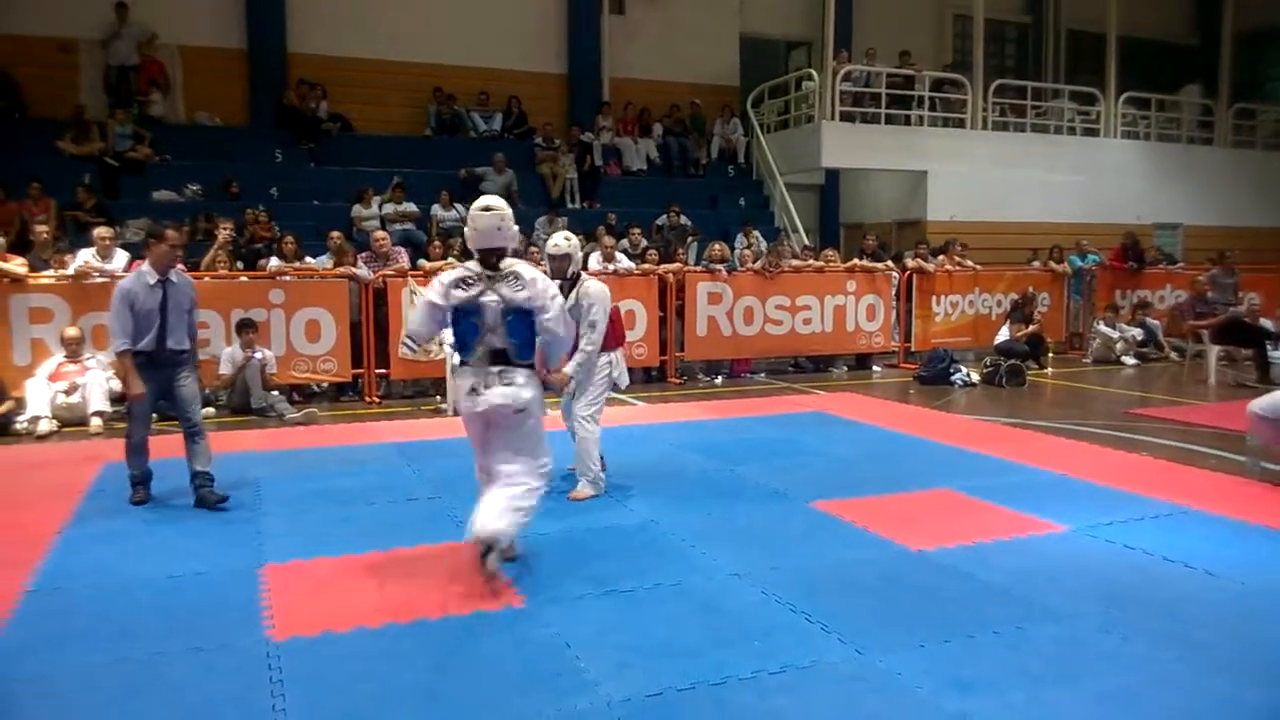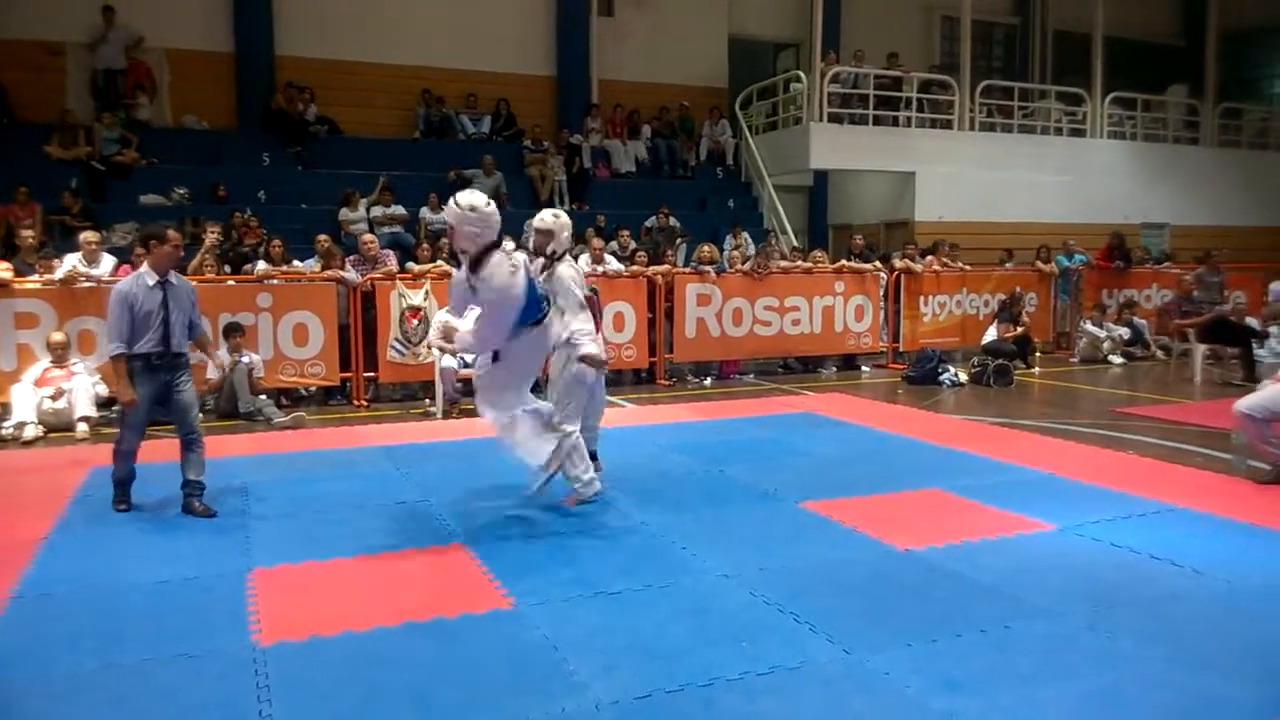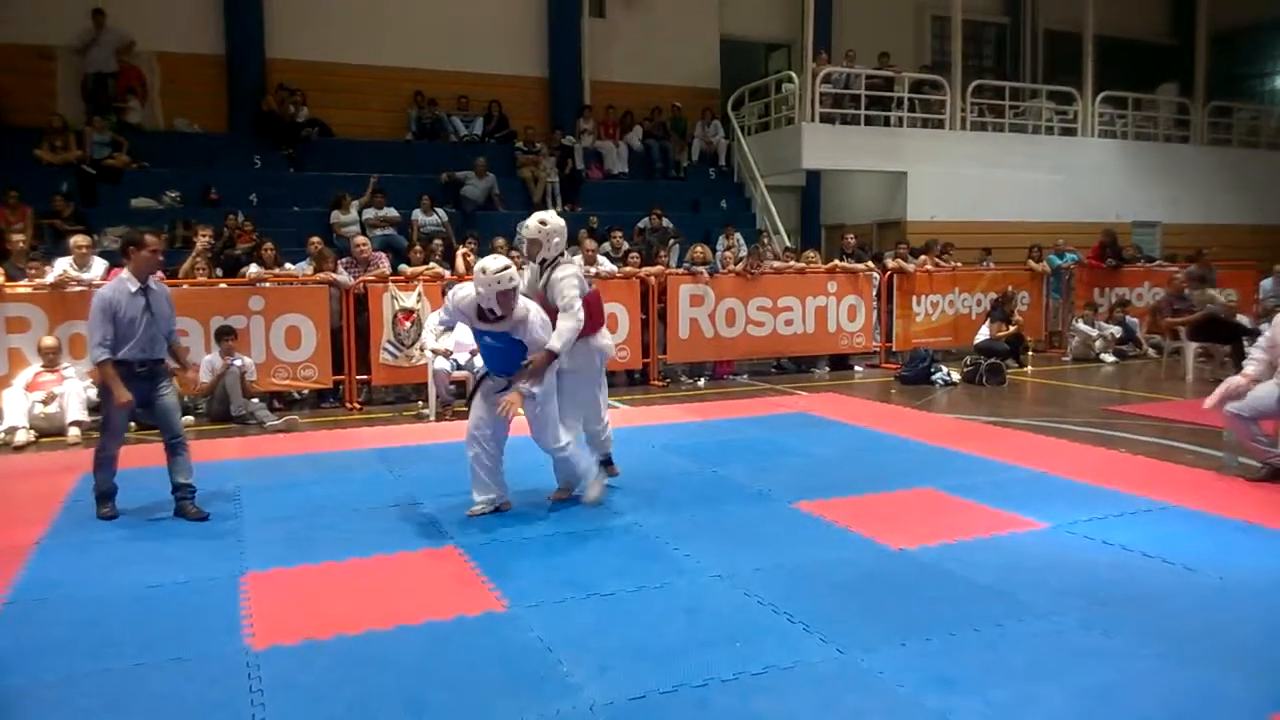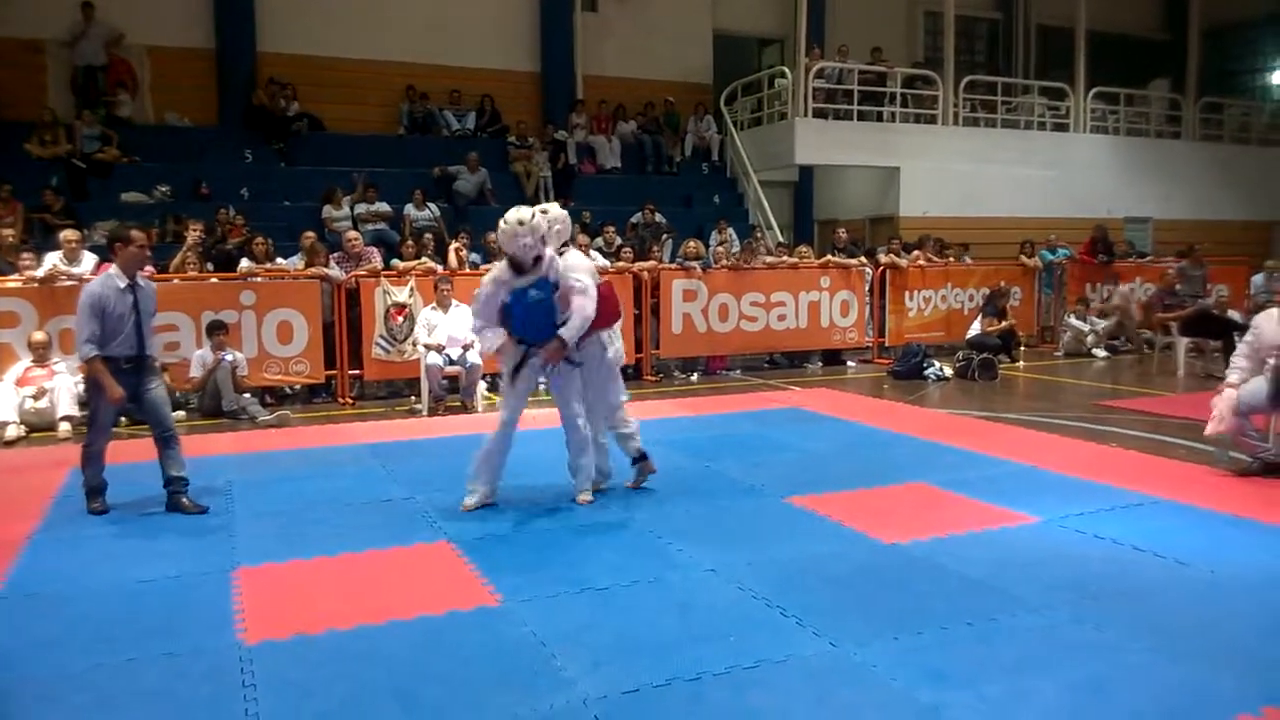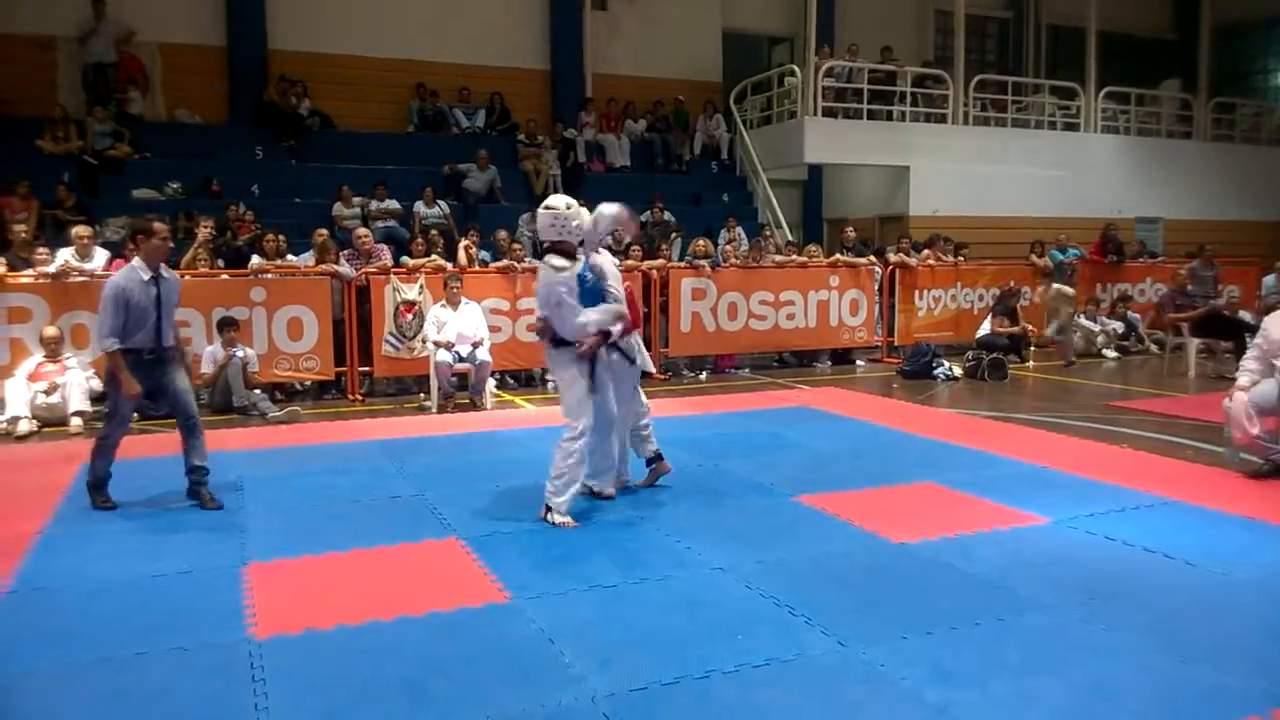
dt=0.3s
person 1, frame 1
left shoulder: (451, 280)
right shoulder: (532, 279)
left elbow: (418, 331)
right elbow: (559, 335)
right wrist: (549, 363)
left hip: (471, 386)
right hip: (516, 385)
left knee: (492, 466)
right knee: (526, 470)
left ankle: (497, 537)
right ankle: (493, 531)
person 1, frame 2
left shoulder: (499, 275)
right shoulder: (477, 254)
left elbow: (489, 339)
right elbow: (461, 292)
left wrist: (457, 339)
right wrist: (455, 305)
left hip: (525, 339)
right hip: (518, 333)
left knee: (500, 408)
right knee: (489, 392)
left ankle: (550, 451)
person 1, frame 3
left shoulder: (529, 315)
right shoulder: (465, 300)
left wrist: (521, 392)
right wrist: (443, 322)
left hip: (532, 379)
right hip: (496, 378)
left knee: (550, 439)
right knee: (480, 435)
left ankle: (588, 476)
right ankle: (492, 498)
person 1, frame 4
left shoulder: (551, 260)
right shoulder: (497, 281)
left elbow: (583, 294)
right elbow: (483, 323)
left wrist: (566, 339)
right wrist: (502, 346)
left hip: (559, 348)
right hip: (524, 355)
left knee: (574, 417)
right knee: (507, 420)
left ankle: (582, 482)
right ankle: (482, 488)
person 1, frame 5
left shoulder: (582, 260)
right shoulder: (555, 272)
left elbow: (601, 300)
right elbow: (571, 326)
left wrist: (601, 334)
right wrist: (611, 313)
left hip: (592, 351)
right hip: (570, 357)
left knee: (606, 416)
right knee: (579, 427)
left ankle: (598, 478)
right ankle: (556, 504)
person 2, frame 1
left shoulder: (186, 284)
right shoulder: (128, 287)
right elbow: (121, 341)
left wrist: (194, 366)
right wrist: (133, 380)
left hip: (180, 363)
right hip: (144, 364)
left knee: (194, 426)
right knee: (138, 431)
left ankle: (203, 488)
right ankle: (140, 484)
person 2, frame 2
left shoulder: (185, 287)
right shoulder: (126, 290)
left elbow: (195, 328)
right elbow: (116, 344)
left wrist: (212, 354)
right wrist: (124, 385)
left hip: (178, 367)
right hip: (142, 368)
left knee: (191, 433)
right knee: (130, 437)
left ankle: (193, 495)
right ankle: (122, 489)
person 2, frame 3
left shoulder: (162, 292)
right shoulder: (107, 296)
right elbow: (99, 351)
left wrist: (186, 366)
right wrist: (118, 389)
left hip: (157, 373)
right hip: (123, 374)
left knee: (176, 437)
right knee: (110, 443)
left ankle: (184, 499)
right ankle: (104, 498)
person 2, frame 4
left shoulder: (148, 288)
right shoulder: (95, 292)
right elbow: (86, 347)
left wrist: (152, 365)
right wrist: (109, 385)
left hip: (145, 369)
right hip: (109, 370)
left knee: (166, 430)
right knee: (98, 438)
left ankle: (177, 493)
right ankle: (95, 493)
person 2, frame 5
left shoulder: (172, 280)
right shoulder: (119, 284)
right elbow: (108, 339)
left wrist: (183, 360)
right wrist: (127, 379)
left hip: (166, 359)
right hip: (130, 362)
left knee: (190, 419)
right knee: (114, 429)
left ankle: (198, 484)
right ankle: (97, 486)
person 3, frame 1
left shoulder: (593, 291)
right shoulder: (556, 290)
left elbow: (591, 341)
left wrist: (568, 373)
left hip: (601, 360)
right hip: (582, 360)
left knee: (584, 416)
right knee: (570, 412)
left ankle: (591, 481)
right ankle: (593, 460)
person 3, frame 2
left shoulder: (563, 276)
right shoulder: (548, 266)
left elbow: (577, 319)
left wrist: (587, 352)
left hip: (575, 353)
right hip: (570, 351)
left knee: (564, 421)
right knee: (587, 414)
left ankle: (583, 485)
right ankle: (591, 459)
person 3, frame 3
left shoulder: (564, 276)
right shoulder: (541, 267)
left elbow: (570, 319)
right elbow: (527, 295)
left wrist: (548, 353)
left hip: (582, 349)
right hip: (586, 347)
left knee: (569, 417)
right knee: (592, 410)
right ankle: (606, 462)
person 3, frame 4
left shoulder: (570, 263)
right shoulder: (560, 261)
left hip: (595, 343)
right hip: (595, 342)
left knee: (593, 412)
right knee: (611, 404)
left ankle: (599, 473)
right ankle: (640, 460)
person 3, frame 5
left shoulder: (599, 266)
right shoulder: (590, 259)
left hip: (617, 349)
right hip: (616, 347)
left knee: (615, 415)
right knee: (632, 410)
left ankle: (617, 476)
right ankle: (656, 460)
